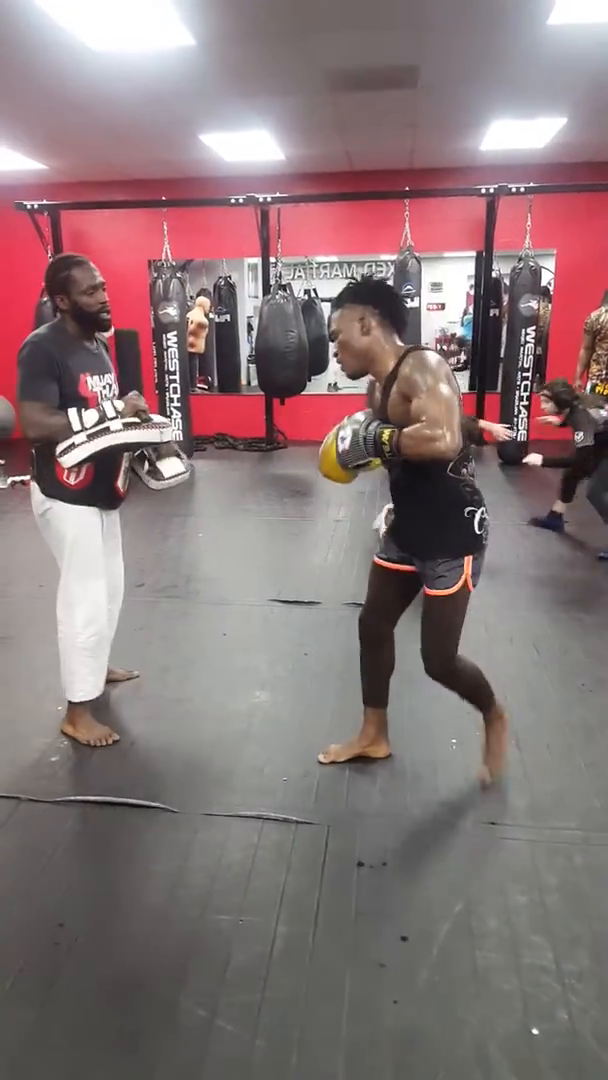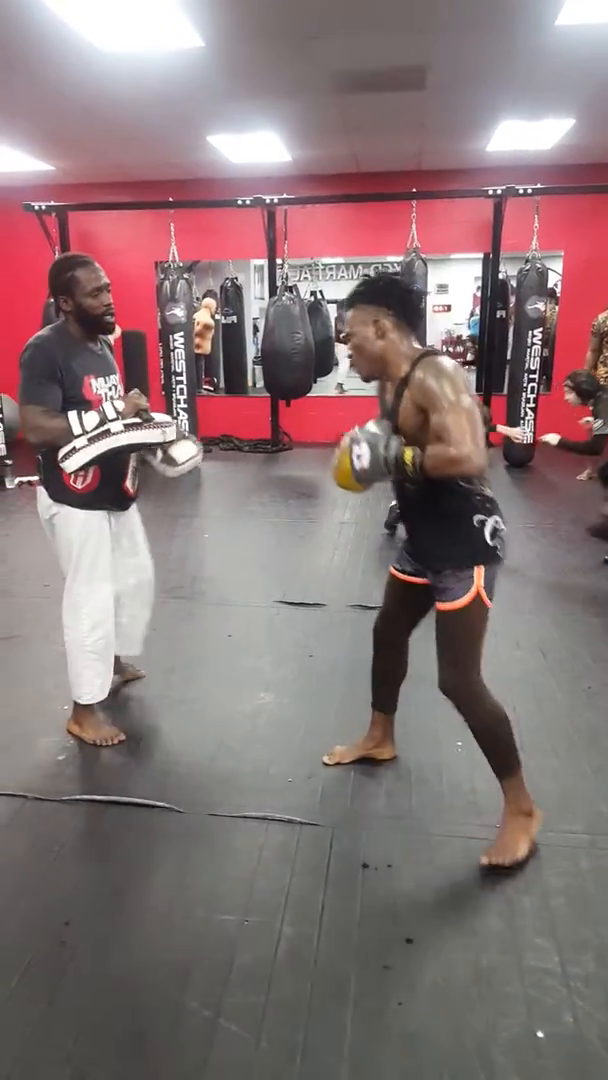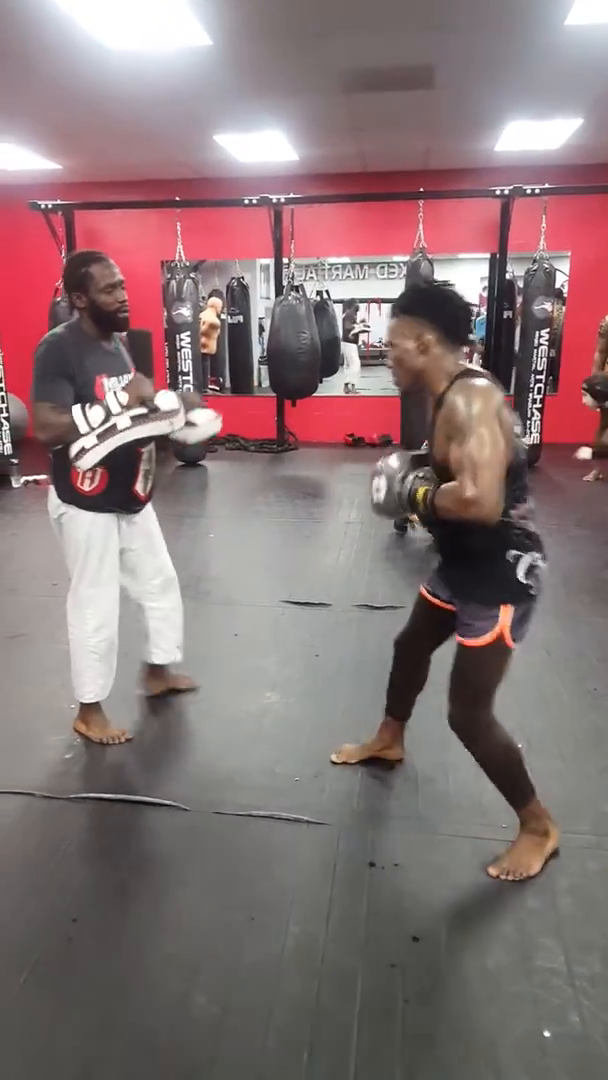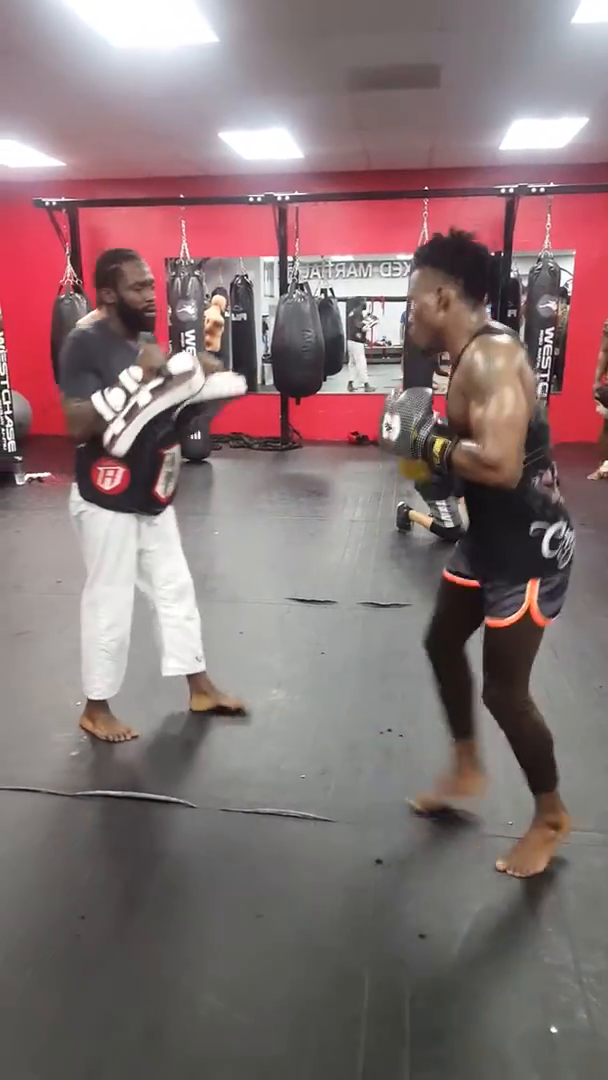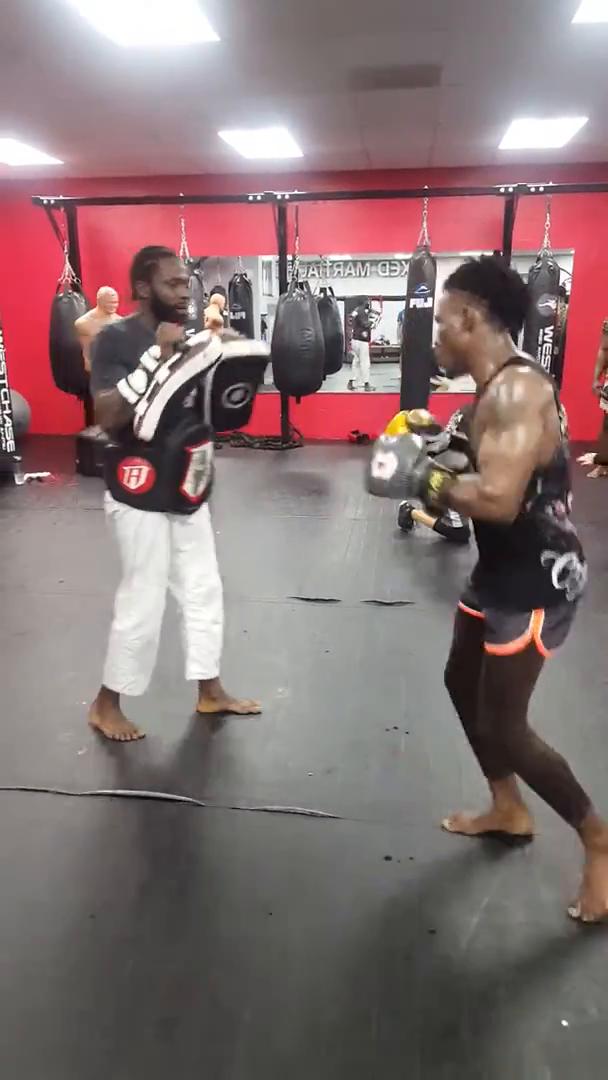
dt=0.2s
person 1, frame 1
left shoulder: (422, 369)
right shoulder: (382, 379)
left elbow: (443, 440)
left wrist: (376, 437)
right wrist: (359, 445)
left hip: (453, 529)
right hip: (409, 525)
left knee: (437, 657)
right knee: (374, 626)
left ankle: (494, 719)
right ankle: (374, 736)
person 1, frame 2
left shoulder: (435, 376)
right shoulder: (395, 386)
left elbow: (467, 456)
left wrist: (391, 458)
right wrist: (372, 455)
left hip: (468, 542)
right hip: (425, 537)
left knee: (459, 679)
right knee: (387, 632)
left ankle: (521, 808)
right ankle: (380, 738)
person 1, frame 3
left shoulder: (472, 399)
right shoulder: (450, 400)
left elbow: (482, 502)
left wrist: (415, 492)
right wrist: (417, 490)
left hip: (503, 573)
right hip: (463, 564)
left knee: (468, 714)
right knee: (410, 648)
left ankle: (538, 828)
right ankle: (388, 741)
person 1, frame 4
left shoulder: (489, 357)
right shoulder: (474, 357)
left elbow: (501, 465)
left wrist: (428, 441)
right wrist: (439, 439)
left hip: (527, 548)
right hip: (487, 537)
left knee: (505, 693)
right knee: (441, 643)
left ankle: (550, 819)
right ankle: (465, 769)
person 1, frame 5
left shoulder: (514, 389)
right shoulder: (501, 385)
left elbow: (499, 499)
left wrist: (422, 478)
right wrist: (436, 452)
left hip: (536, 577)
right hip: (503, 568)
left knee: (504, 724)
right knee: (463, 681)
right ankle: (508, 808)
person 2, frame 1
left shoulder: (97, 343)
right shoulder: (42, 348)
right elbow: (35, 425)
right wrist: (114, 413)
left hip: (103, 489)
right hip: (66, 496)
left knee: (109, 586)
right knee: (84, 598)
left ankle: (95, 666)
right ankle: (77, 711)
person 2, frame 2
left shoulder: (102, 343)
right shoulder: (45, 351)
right elbow: (37, 429)
right wrist: (113, 413)
left hip: (115, 492)
right hip: (74, 500)
left knee: (137, 576)
right knee: (90, 601)
left ankle: (111, 661)
right ankle: (84, 712)
person 2, frame 3
left shoulder: (116, 341)
right shoulder: (59, 348)
right elbow: (46, 428)
right wrist: (121, 402)
left hip: (129, 493)
right hip: (85, 500)
left knee: (158, 581)
right knee: (95, 604)
left ankle: (158, 669)
right ankle: (89, 710)
person 2, frame 4
left shoulder: (144, 342)
right shoulder: (85, 344)
right elbow: (76, 424)
right wrist: (136, 377)
left hip: (154, 493)
right hip: (108, 498)
left knee: (175, 589)
right knee: (109, 602)
left ankle: (200, 688)
right ankle: (95, 707)
person 2, frame 5
left shoulder: (183, 341)
right shoulder: (116, 339)
right elbow: (108, 416)
right wrist: (156, 358)
left knee: (204, 591)
right knee: (142, 601)
left ankle: (210, 691)
right ankle: (107, 702)
